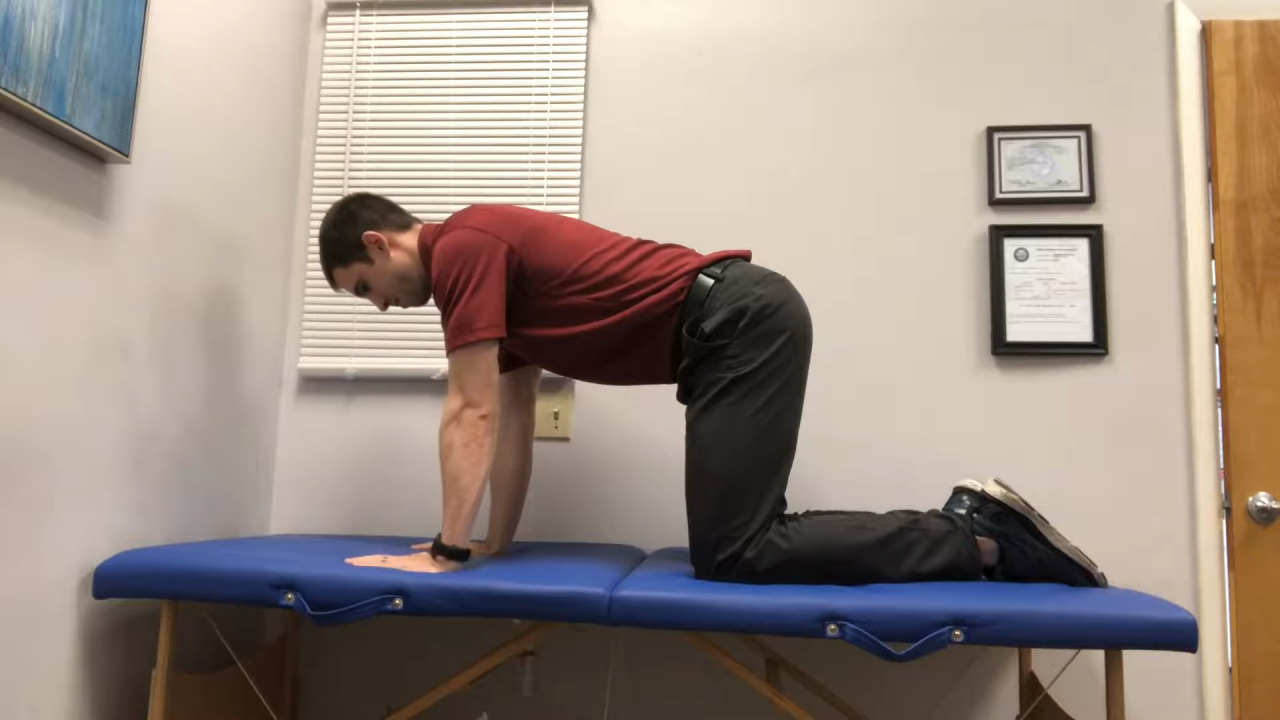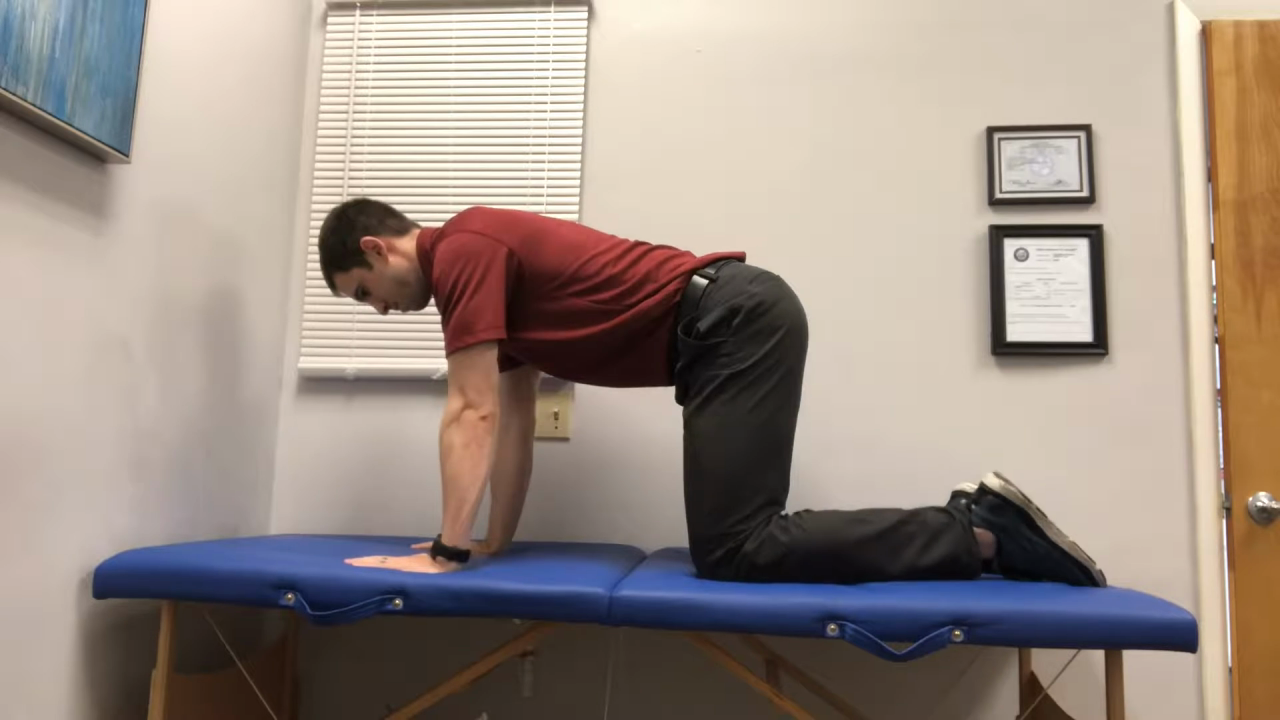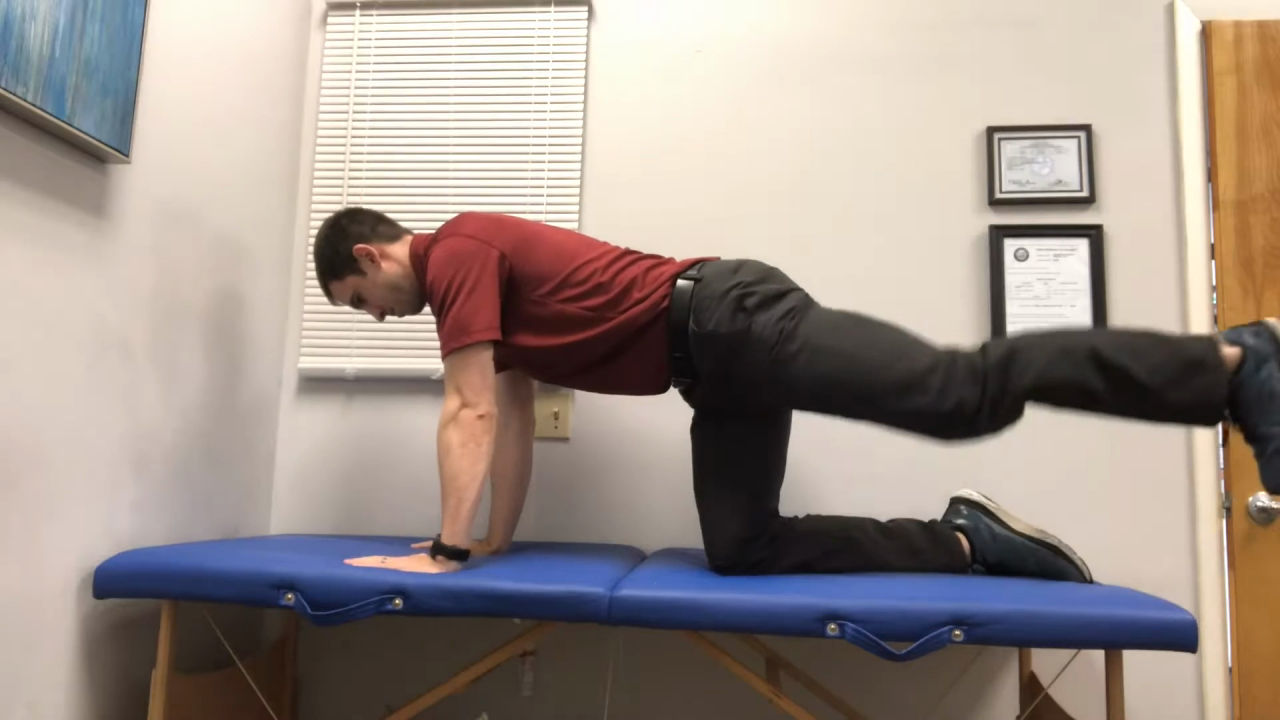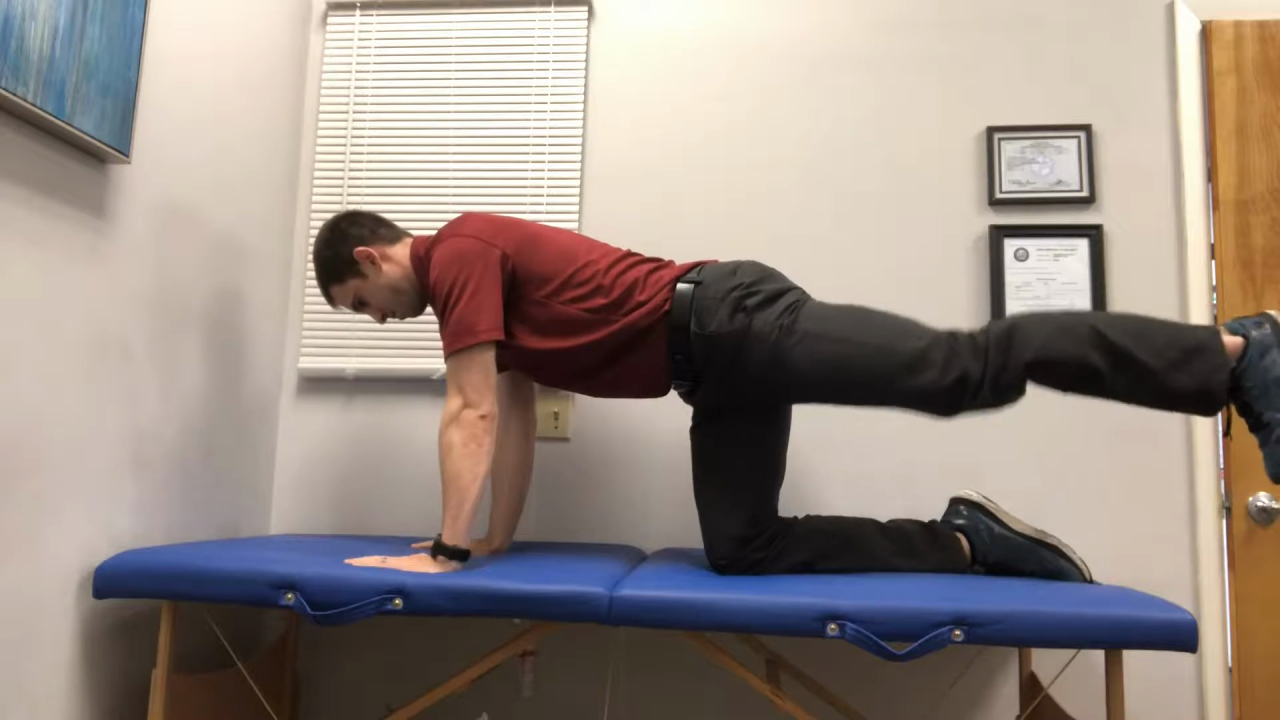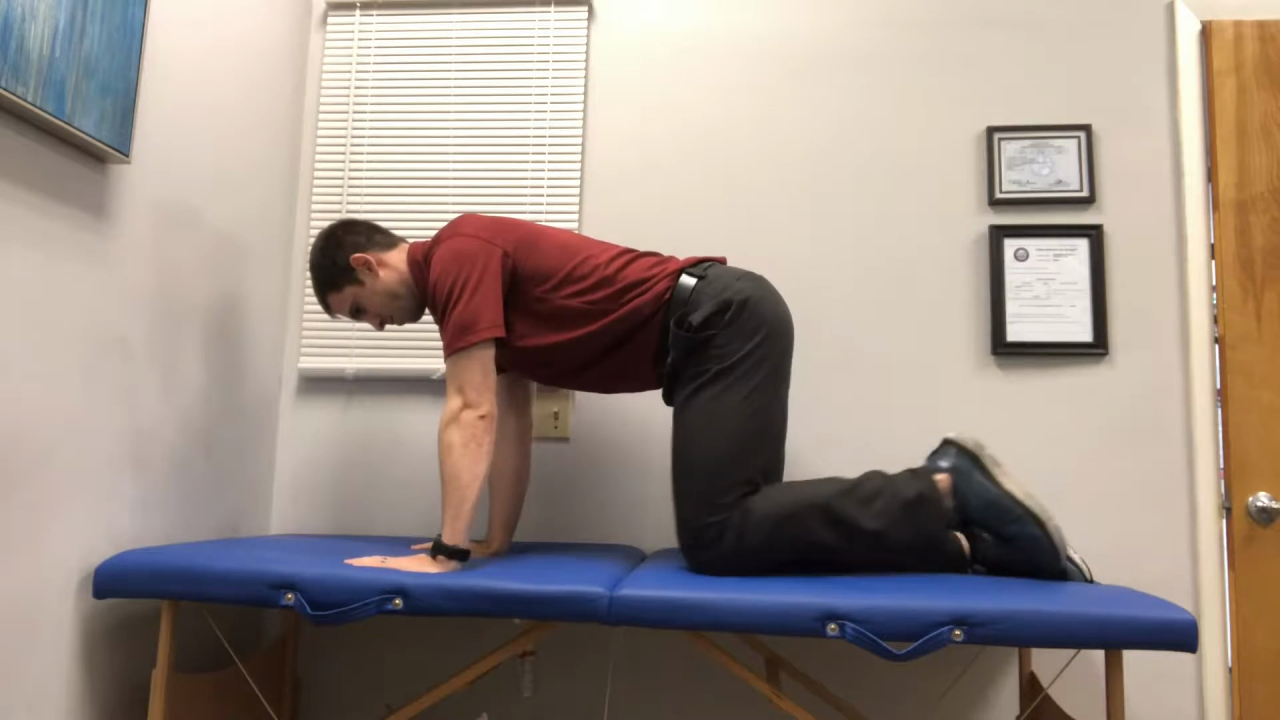
dt=1s
person 1, frame 1
left shoulder: (460, 247)
right shoulder: (499, 265)
left elbow: (471, 413)
right elbow: (512, 418)
left wrist: (446, 550)
right wrist: (496, 539)
left hip: (741, 320)
right hip: (745, 323)
left knee: (730, 554)
right knee: (739, 536)
left ankle: (980, 536)
right ankle: (964, 519)
person 1, frame 2
left shoulder: (461, 250)
right shoulder: (489, 261)
left elbow: (473, 413)
right elbow: (514, 415)
left wrist: (446, 551)
right wrist: (496, 540)
left hip: (736, 319)
right hip: (732, 326)
left knee: (733, 549)
right knee: (738, 539)
left ankle: (979, 531)
right ankle: (970, 525)
person 1, frame 3
left shoulder: (456, 252)
right shoulder: (477, 283)
left elbow: (469, 415)
right elbow: (513, 417)
left wrist: (447, 549)
right wrist: (496, 539)
left hip: (728, 318)
right hip: (720, 363)
left knee: (959, 391)
right knee: (744, 549)
right ankle: (969, 541)
person 1, frame 4
left shoulder: (459, 251)
right shoulder: (478, 284)
left elbow: (470, 416)
right elbow: (514, 418)
left wrist: (447, 549)
right wrist: (498, 538)
left hip: (729, 319)
right hip: (720, 365)
left knee: (960, 367)
right knee: (743, 548)
right ankle: (968, 540)
person 1, frame 5
left shoulder: (456, 254)
right shoulder: (477, 281)
left elbow: (469, 414)
right elbow: (510, 418)
left wrist: (447, 548)
right wrist: (494, 541)
left hip: (721, 320)
right hip: (712, 333)
left knee: (718, 539)
right knee: (743, 534)
left ankle: (943, 492)
right ankle: (968, 537)
